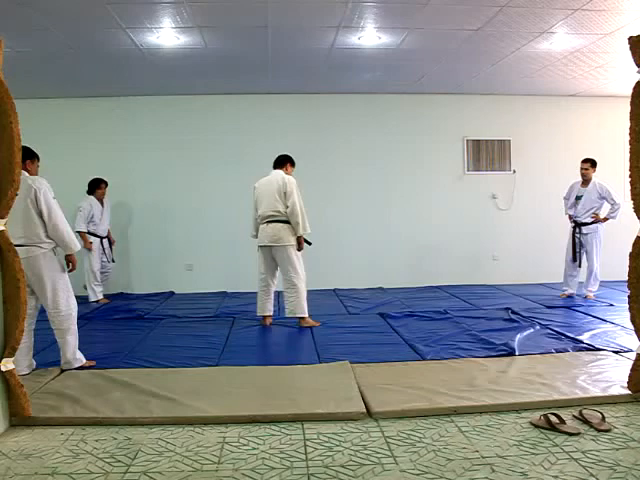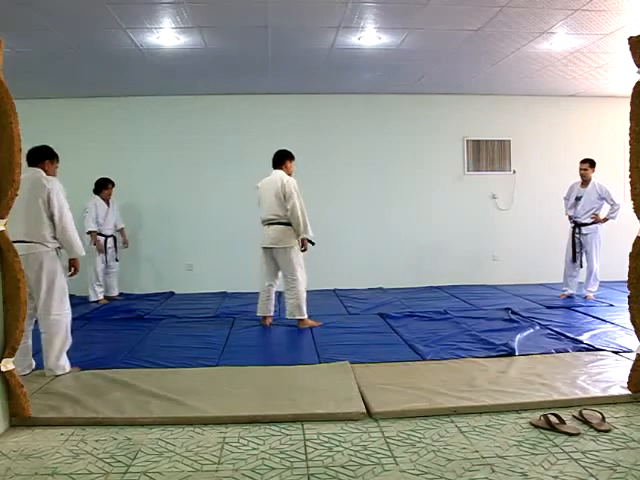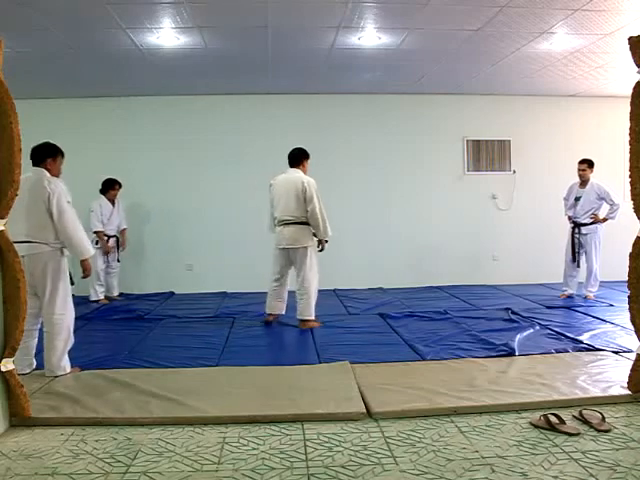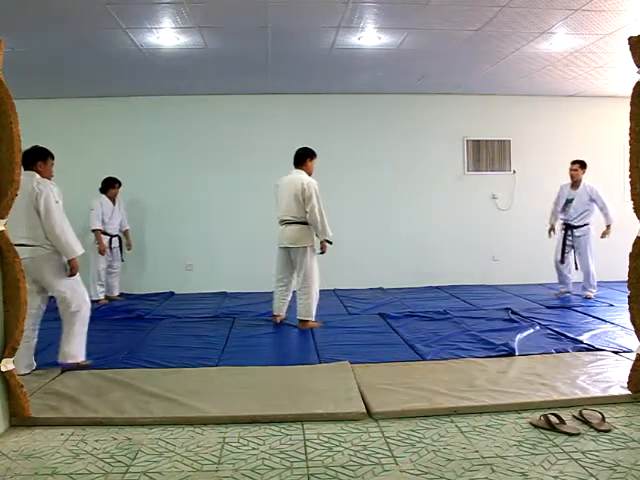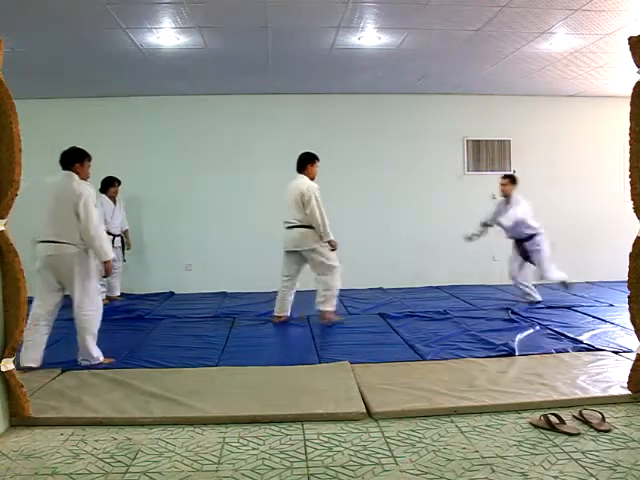
dt=0.5s
person 1, frame 1
right shoulder: (36, 184)
left elbow: (5, 223)
right elbow: (55, 220)
right wrist: (70, 250)
right hip: (39, 255)
right knee: (62, 307)
left ankle: (20, 364)
right ankle: (72, 359)
person 1, frame 2
right shoulder: (49, 184)
left elbow: (5, 221)
right elbow: (63, 222)
right wrist: (74, 254)
right hip: (41, 254)
right knee: (54, 312)
left ankle: (20, 364)
right ankle: (56, 365)
person 1, frame 3
left shoulder: (18, 185)
right shoulder: (53, 186)
left elbow: (10, 222)
right elbow: (68, 224)
left wrist: (17, 248)
right wrist: (83, 256)
left hip: (19, 254)
right hip: (46, 254)
left knee: (27, 312)
right knee: (57, 312)
left ankle: (21, 364)
right ankle: (57, 366)
person 1, frame 4
right shoulder: (44, 188)
left elbow: (9, 226)
right elbow: (57, 225)
right wrist: (72, 255)
left hip: (19, 257)
right hip: (45, 255)
left knee: (26, 313)
right knee: (77, 302)
left ankle: (22, 363)
right ankle: (72, 355)
person 1, frame 5
left shoulder: (50, 187)
right shoulder: (82, 189)
left elbow: (42, 222)
right elbow: (92, 227)
left wrist: (40, 251)
right wrist: (106, 257)
left hip: (47, 252)
right hip: (74, 254)
left knee: (42, 307)
right knee: (88, 305)
left ankle: (29, 359)
right ankle: (90, 356)
person 2, frame 1
left shoulder: (259, 184)
right shoulder: (287, 180)
left elbow: (256, 212)
right elbow: (295, 209)
left wrist: (258, 234)
right wrist: (300, 234)
left hip: (264, 233)
right hip: (282, 232)
left knee: (266, 277)
right knee: (294, 276)
left ankle: (266, 316)
right ankle: (302, 317)
person 2, frame 2
left shoulder: (262, 184)
right shoulder: (288, 181)
right elbow: (296, 211)
right wrist: (303, 236)
left hip: (267, 234)
right hip: (285, 234)
left knee: (268, 278)
right knee: (295, 278)
left ankle: (266, 316)
right ankle: (301, 318)
person 2, frame 3
left shoulder: (275, 181)
right shoulder: (307, 182)
left elbow: (273, 210)
right elbow: (315, 212)
right wrist: (322, 235)
left hip: (282, 233)
right hip: (301, 234)
left knee: (279, 276)
right knee: (306, 278)
left ankle: (271, 313)
right ankle: (305, 319)
person 2, frame 4
left shoulder: (282, 182)
right shoulder: (308, 182)
right elbow: (315, 212)
right wrist: (323, 237)
left hip: (284, 233)
right hip: (301, 234)
left knee: (283, 277)
right knee: (307, 278)
left ankle: (278, 313)
right ankle: (305, 319)
person 2, frame 5
left shoulder: (291, 186)
right shoulder: (309, 187)
right elbow: (317, 216)
right wrist: (329, 238)
left hip: (291, 235)
right hip: (308, 236)
left knee: (289, 277)
right knee: (330, 269)
left ankle: (280, 314)
right ankle: (325, 310)
person 3, frame 1
left shoulder: (600, 187)
right shoulder: (574, 186)
left elbow: (616, 204)
right elbow: (566, 199)
left wrist: (605, 218)
right wrist: (569, 213)
left hip: (592, 229)
right hip: (576, 229)
left knee: (593, 262)
right knee: (571, 260)
left ankle: (590, 291)
right ankle: (569, 290)
person 3, frame 2
left shoulder: (599, 188)
right shoulder: (574, 187)
left elbow: (616, 204)
right elbow: (567, 200)
left wrist: (605, 219)
right wrist: (569, 214)
left hip: (591, 230)
right hip: (576, 229)
left knee: (592, 262)
right knee: (571, 260)
left ankle: (590, 291)
right ankle: (569, 290)
person 3, frame 3
left shoulder: (598, 188)
right shoulder: (573, 187)
left elbow: (615, 204)
right elbow: (566, 200)
left wrist: (604, 219)
right wrist: (568, 214)
left hip: (591, 230)
right hip: (575, 229)
left knee: (592, 262)
right knee: (570, 260)
left ankle: (590, 291)
right ankle: (569, 290)
person 3, frame 4
left shoulder: (590, 190)
right shoulder: (564, 188)
left elbow: (604, 207)
right elbow: (556, 206)
left wrist: (608, 227)
right wrist: (552, 223)
left hip: (582, 231)
right hip: (566, 230)
left knee: (586, 263)
right knee: (560, 260)
left ankle: (589, 291)
right ankle: (565, 288)
person 3, frame 5
left shoulder: (519, 203)
right shoulder: (501, 205)
left elbow: (511, 217)
right elbow: (492, 219)
left wrist: (493, 223)
right wrist: (476, 234)
left hip: (535, 241)
right hip: (519, 243)
left knee: (546, 273)
right knee: (515, 273)
left ankle: (561, 278)
right ankle: (533, 297)
person 4, frame 1
left shoulder: (105, 203)
right shoulder: (87, 204)
right elbow: (80, 225)
left wrist: (110, 237)
right wrist: (86, 242)
left hip: (104, 241)
right hip: (93, 241)
left knee: (106, 268)
right knee: (94, 269)
left ankle: (93, 288)
right ankle: (96, 296)
person 4, frame 2
left shoulder: (112, 203)
right shoulder: (92, 204)
left elbow: (118, 222)
right elbow: (90, 226)
left wrist: (124, 237)
right wrist: (97, 242)
left hip: (111, 240)
right hip: (99, 241)
left knee: (112, 268)
right knee: (97, 269)
left ankle: (112, 293)
right ankle: (97, 296)
person 4, frame 3
left shoulder: (118, 204)
right shoulder: (97, 204)
left elbow: (122, 224)
right elbow: (97, 227)
left wrist: (123, 238)
right wrist: (104, 243)
left hip: (114, 240)
right hip: (101, 241)
left knee: (114, 268)
right knee: (99, 269)
left ankle: (112, 293)
right ankle: (98, 296)
person 4, frame 4
left shoulder: (119, 203)
right shoulder: (98, 203)
left elbow: (124, 224)
right elbow: (96, 225)
left wrist: (128, 239)
right wrist: (100, 243)
left hip: (116, 240)
right hip: (103, 240)
left knee: (115, 268)
right knee: (100, 268)
left ankle: (112, 293)
right ankle: (98, 296)
person 4, frame 5
left shoulder: (119, 202)
right shoulder: (100, 202)
left elbow: (124, 222)
left wrist: (127, 238)
left hip: (118, 240)
left knee: (117, 268)
left ankle: (113, 293)
right ankle: (101, 295)
